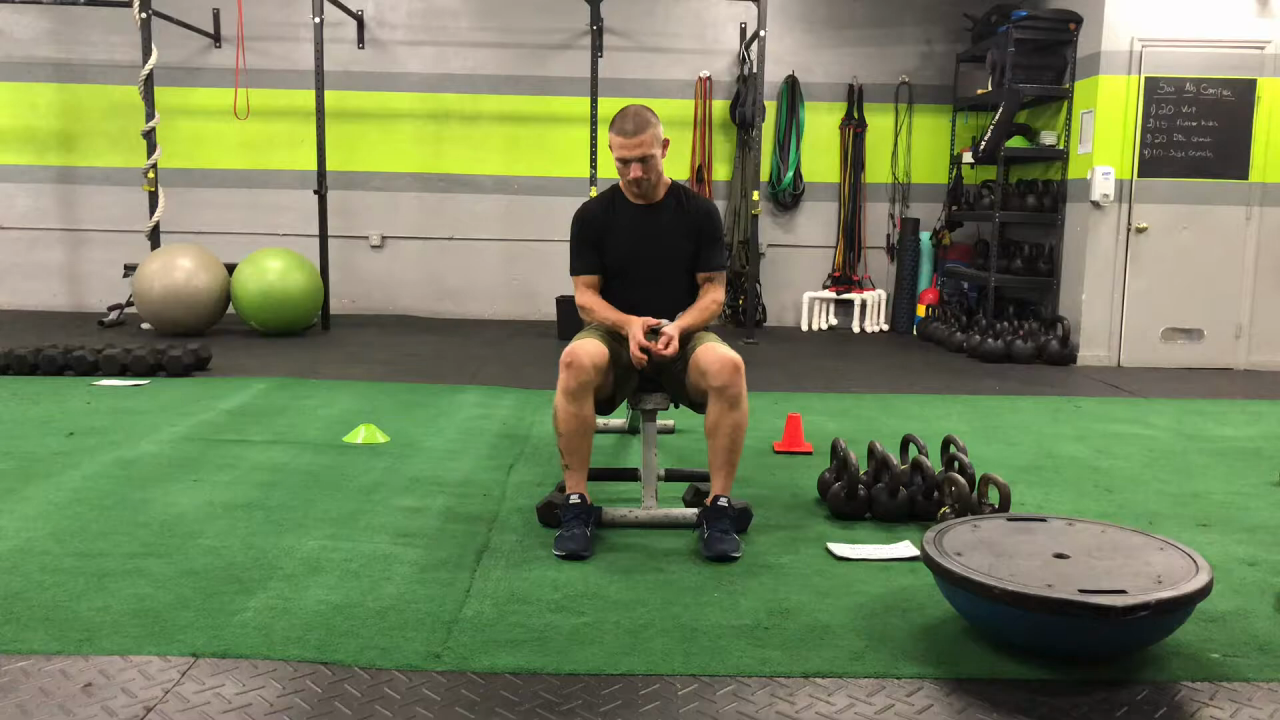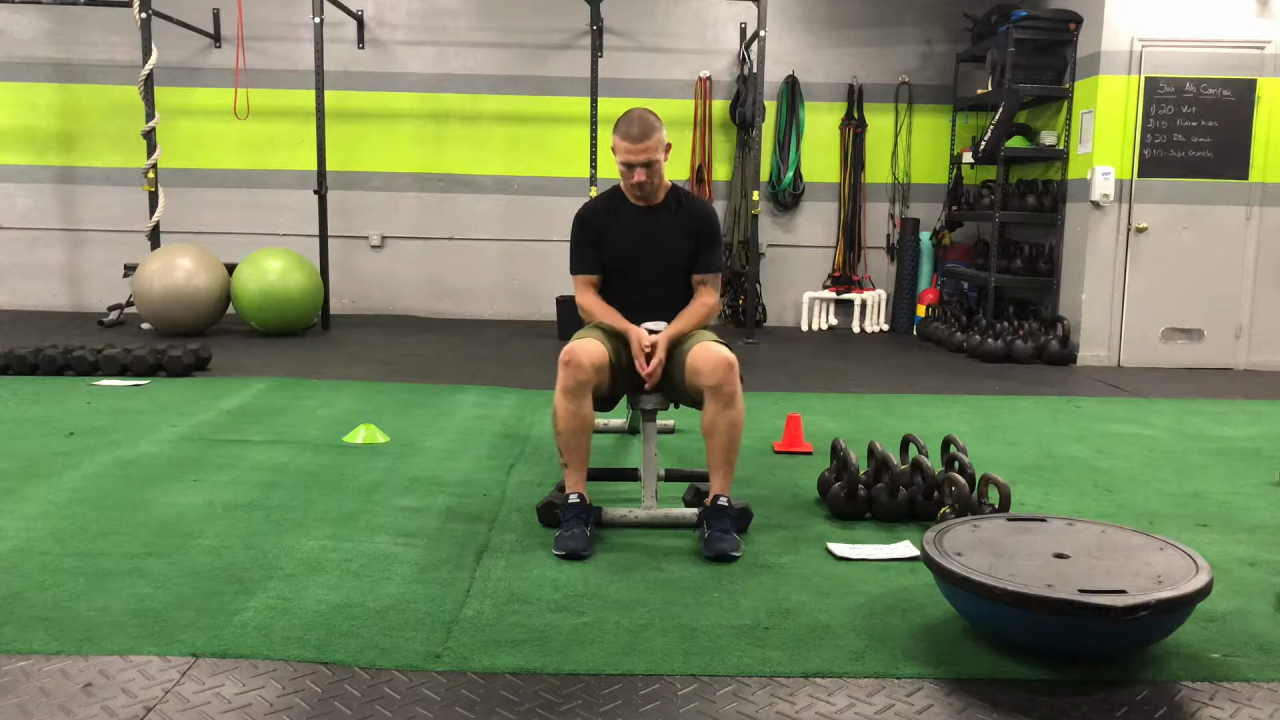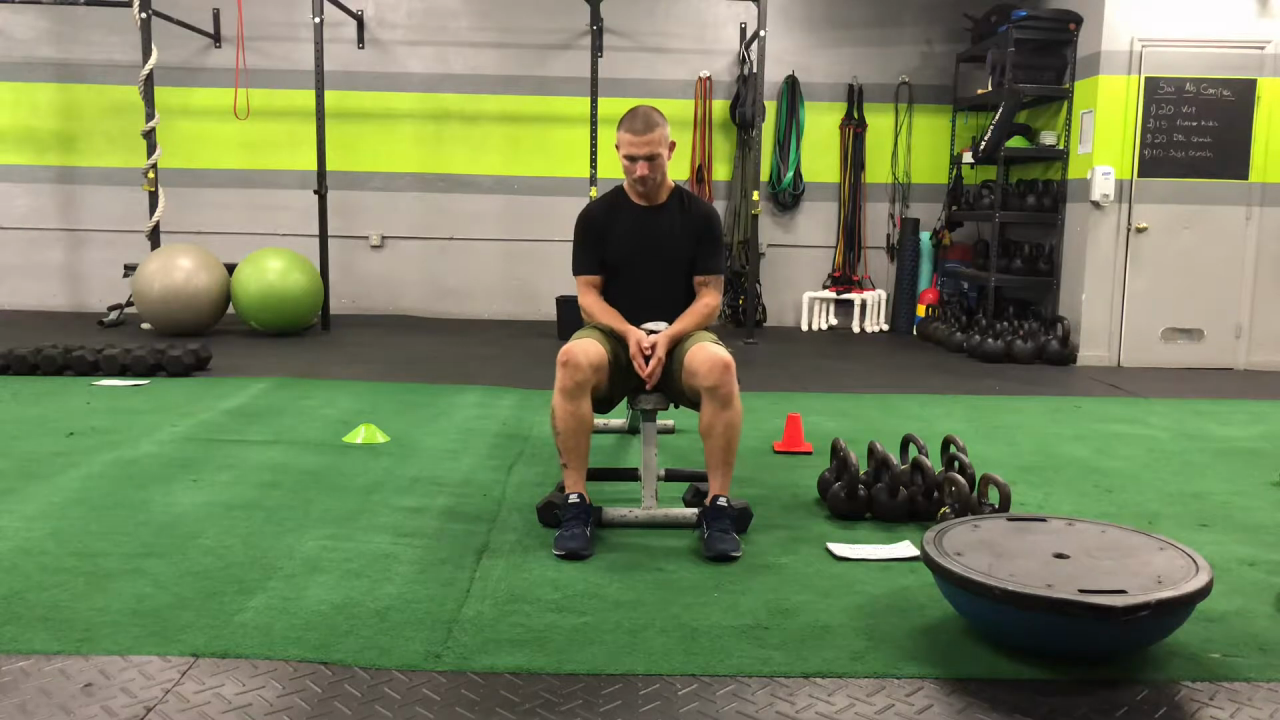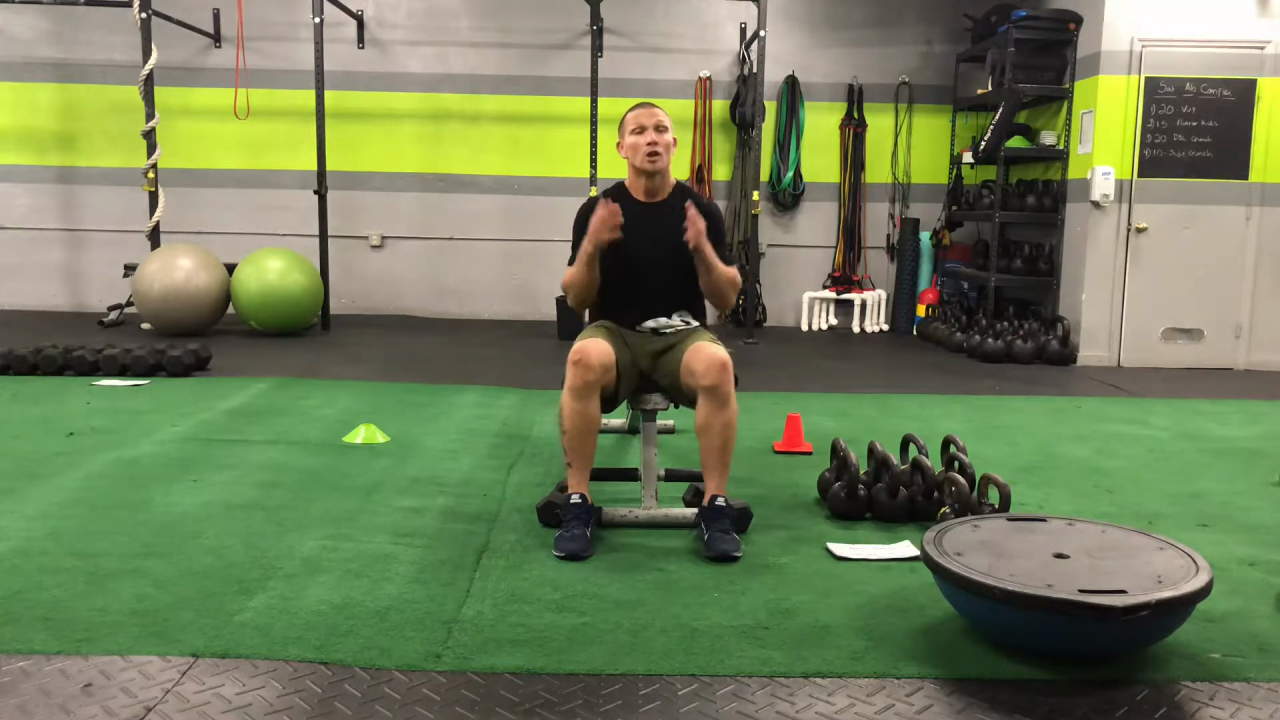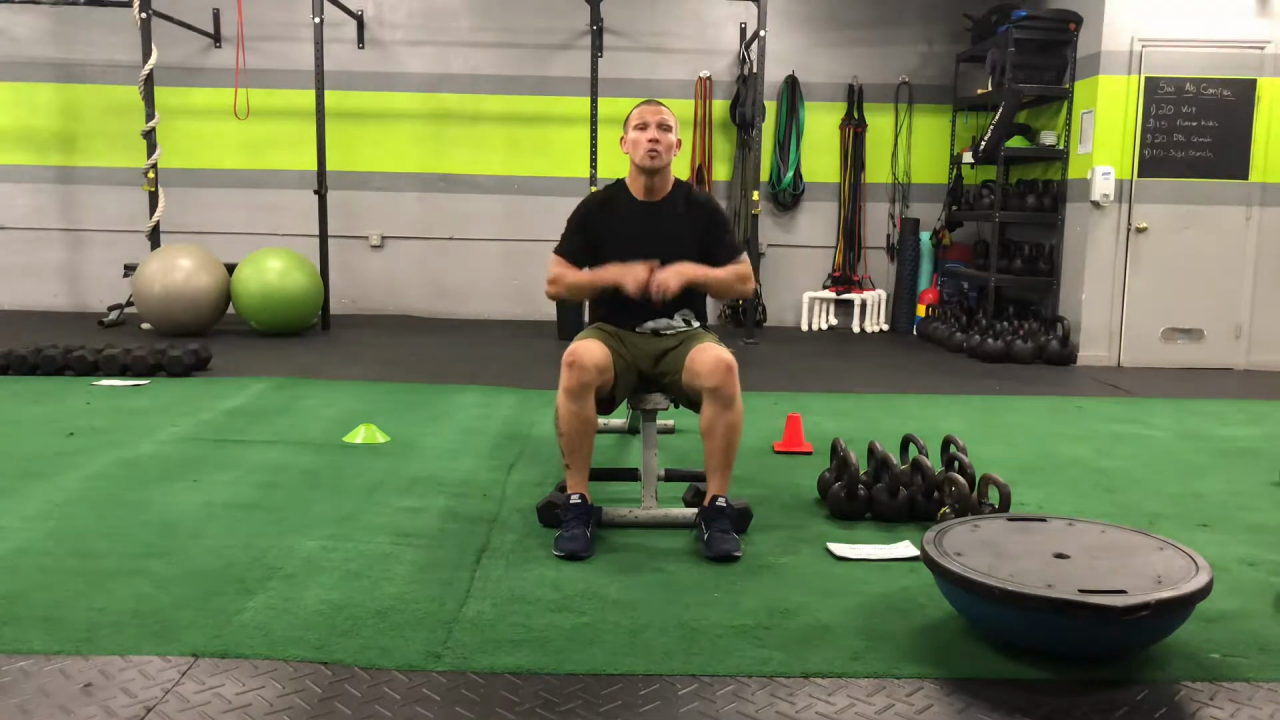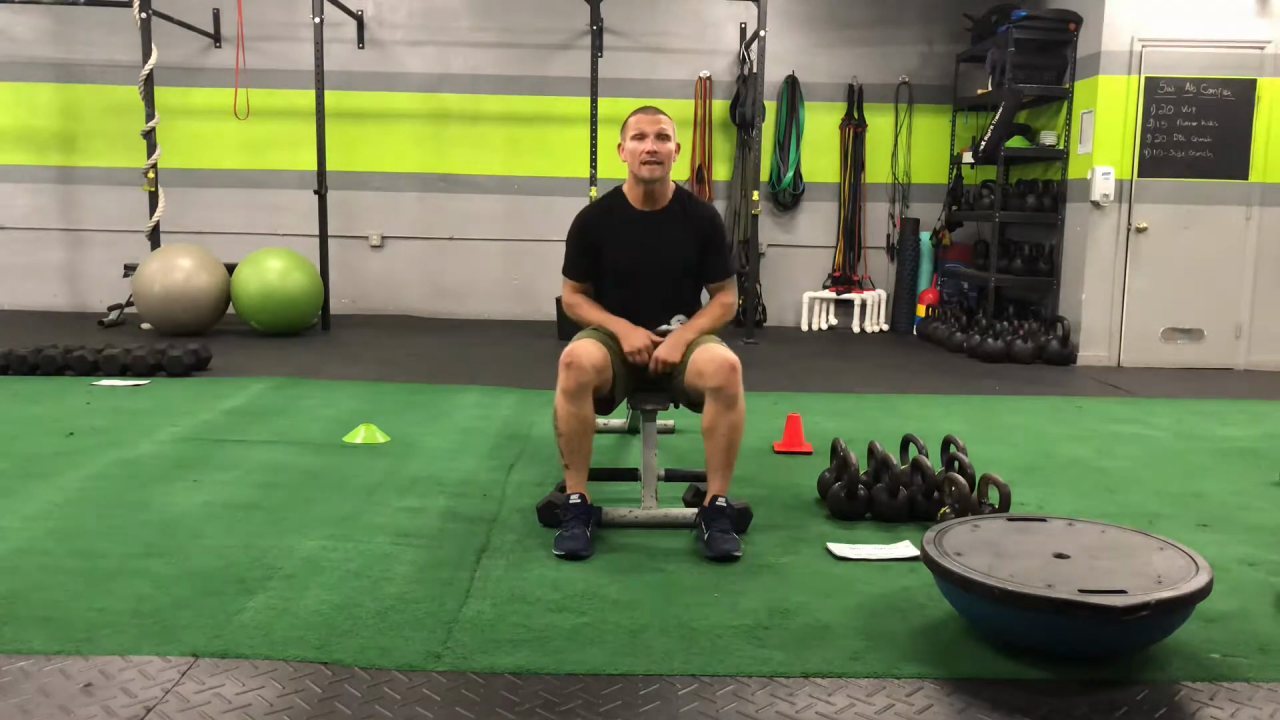
dt=0.4s
person 1, frame 1
left shoulder: (699, 211)
right shoulder: (593, 215)
left elbow: (714, 291)
right elbow: (584, 296)
left wrist: (679, 326)
right wrist: (627, 324)
left hip: (683, 335)
right hip: (615, 334)
left knee: (729, 367)
right knee: (576, 361)
left ankle: (718, 508)
right ankle: (576, 505)
person 1, frame 2
left shoulder: (697, 213)
right shoulder: (594, 215)
left elbow: (707, 295)
right elbow: (586, 294)
left wrist: (667, 338)
right wrist: (630, 332)
left hip: (680, 335)
right hip: (616, 334)
left knee: (722, 366)
right knee: (574, 360)
left ankle: (718, 507)
right ankle: (575, 504)
person 1, frame 3
left shoulder: (700, 215)
right shoulder: (597, 215)
left elbow: (710, 297)
right elbow: (588, 295)
left wrist: (667, 338)
right wrist: (629, 333)
left hip: (681, 336)
right hip: (616, 335)
left knee: (719, 367)
right knee: (572, 360)
left ankle: (717, 508)
right ankle: (576, 504)
person 1, frame 4
left shoulder: (697, 208)
right shoulder: (601, 209)
left elbow: (726, 298)
right elbow: (577, 299)
left wrist: (704, 250)
right wrist: (592, 245)
left hip: (681, 334)
right hip: (616, 333)
left knee: (717, 365)
right knee: (584, 360)
left ankle: (715, 507)
right ankle: (578, 504)
person 1, frame 5
left shoulder: (702, 208)
right shoulder: (596, 209)
left elbow: (743, 282)
right elbow: (555, 283)
left wrist: (690, 272)
right wrist: (613, 274)
left hip: (681, 333)
right hip: (617, 332)
left knee: (722, 368)
right knee: (577, 362)
left ankle: (715, 508)
right ankle: (577, 505)
person 1, frame 6
left shoulder: (702, 217)
right shoulder: (594, 219)
left elbow: (725, 299)
right elbow: (574, 297)
left wrist: (682, 337)
right wrist: (622, 328)
left hip: (681, 338)
right hip: (616, 335)
left knee: (725, 367)
right knee: (575, 361)
left ankle: (715, 507)
right ankle: (576, 504)
